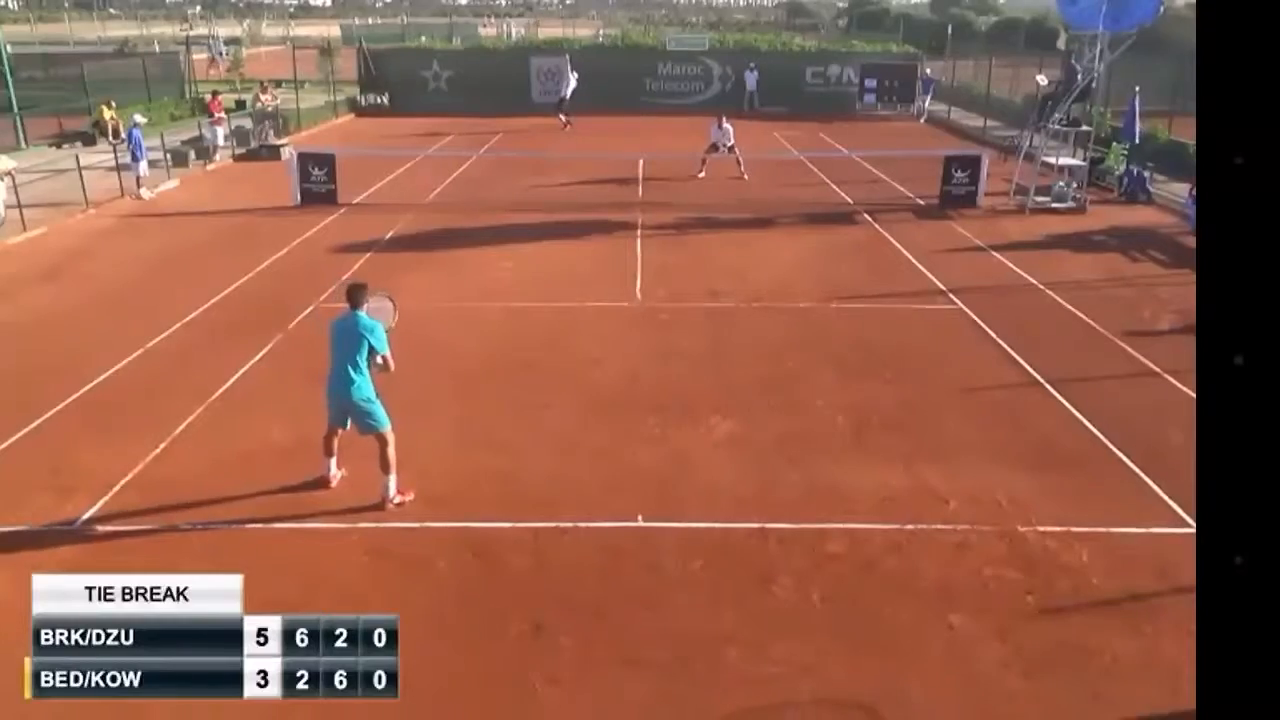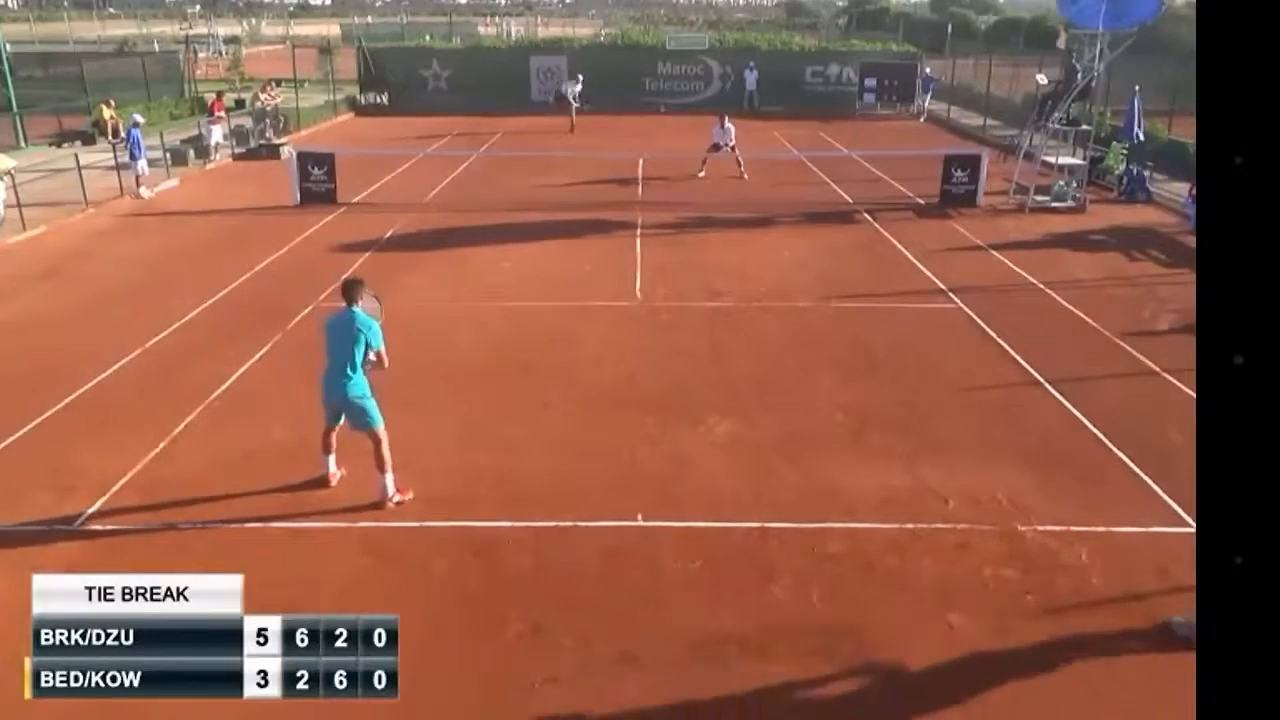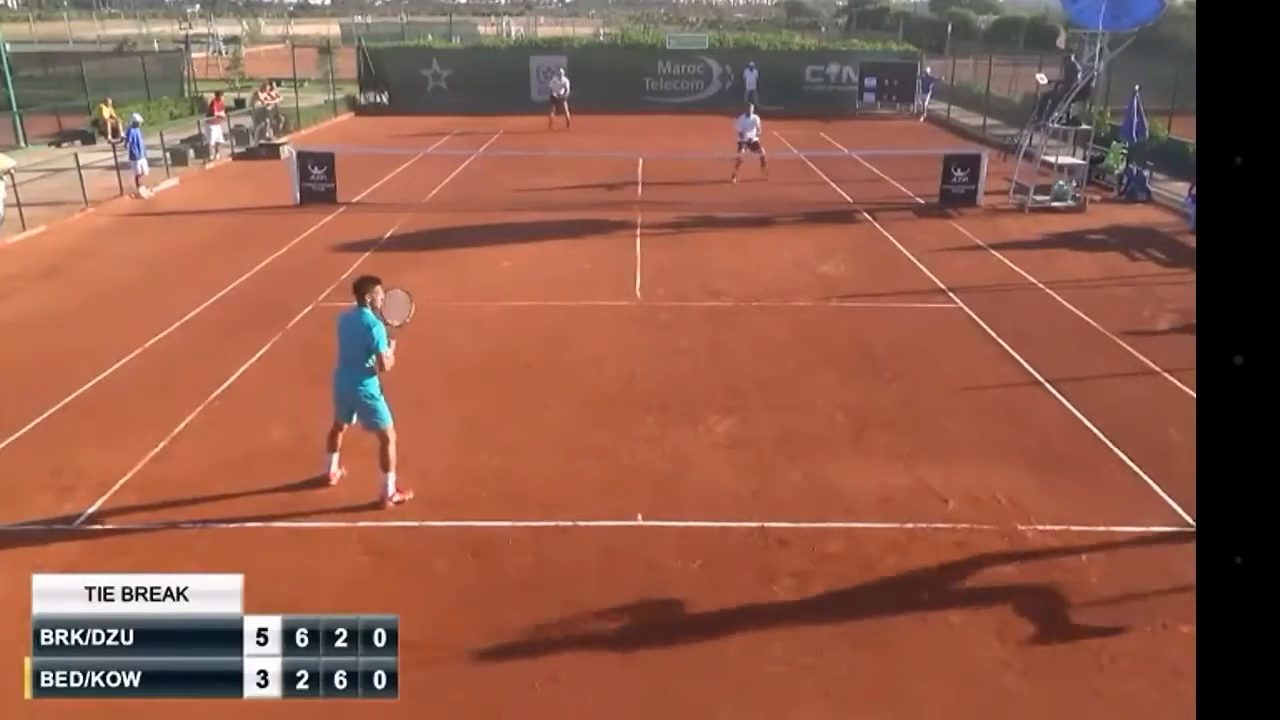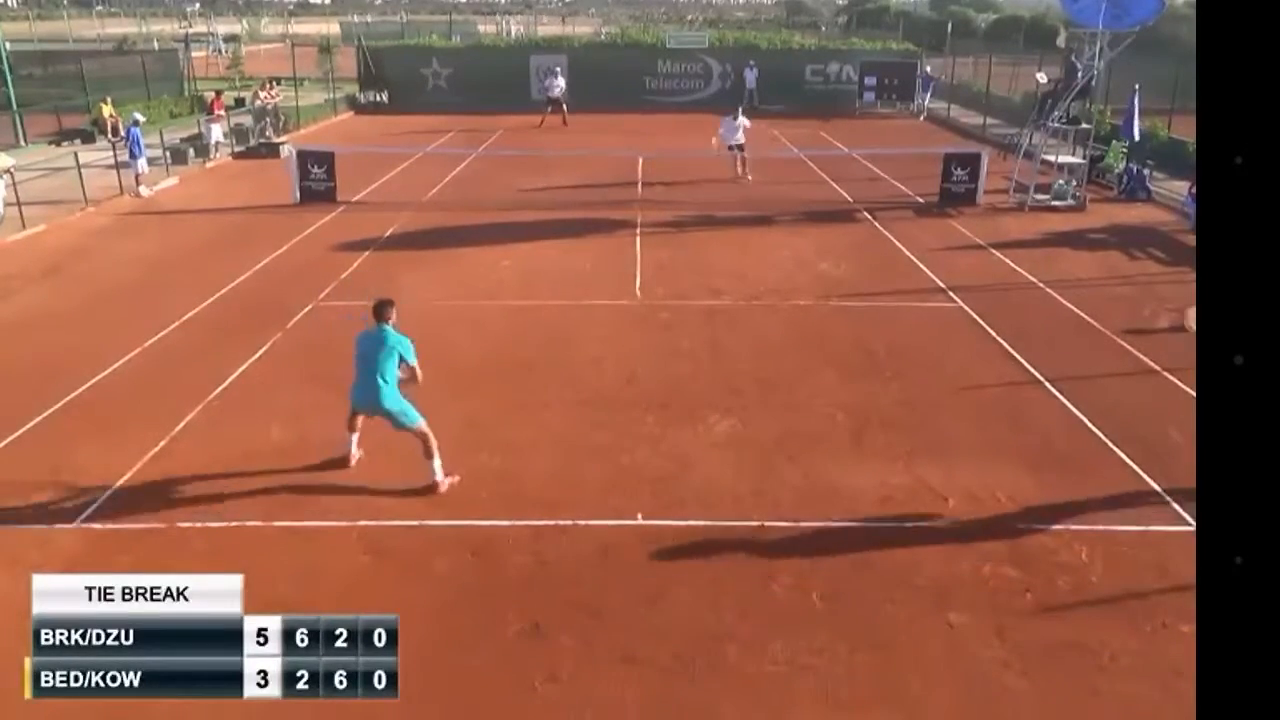
dt=0.7s
person 1, frame 1
left shoulder: (336, 324)
right shoulder: (373, 328)
right elbow: (389, 367)
left hip: (334, 390)
right hip: (360, 394)
left knee: (332, 432)
right knee: (387, 440)
left ankle: (332, 473)
right ankle: (391, 494)
person 1, frame 2
left shoulder: (331, 321)
right shoulder: (369, 325)
right elbow: (383, 364)
left hip: (330, 387)
right hip: (355, 391)
left knee: (330, 428)
right knee: (380, 439)
left ankle: (331, 473)
right ankle: (390, 493)
person 1, frame 3
left shoulder: (344, 319)
right shoulder: (374, 326)
right elbow: (383, 366)
left wrist: (384, 349)
right wrist: (391, 352)
left hip: (342, 385)
right hip: (365, 390)
left knee: (339, 427)
right knee: (388, 438)
left ankle: (332, 471)
right ankle: (389, 492)
person 1, frame 4
left shoulder: (362, 339)
right shoulder: (401, 342)
right elbow: (417, 378)
right wrist: (400, 377)
left hip: (362, 395)
right hip: (387, 398)
left knee: (356, 412)
right knee: (425, 433)
left ankle: (353, 454)
right ankle: (439, 479)
